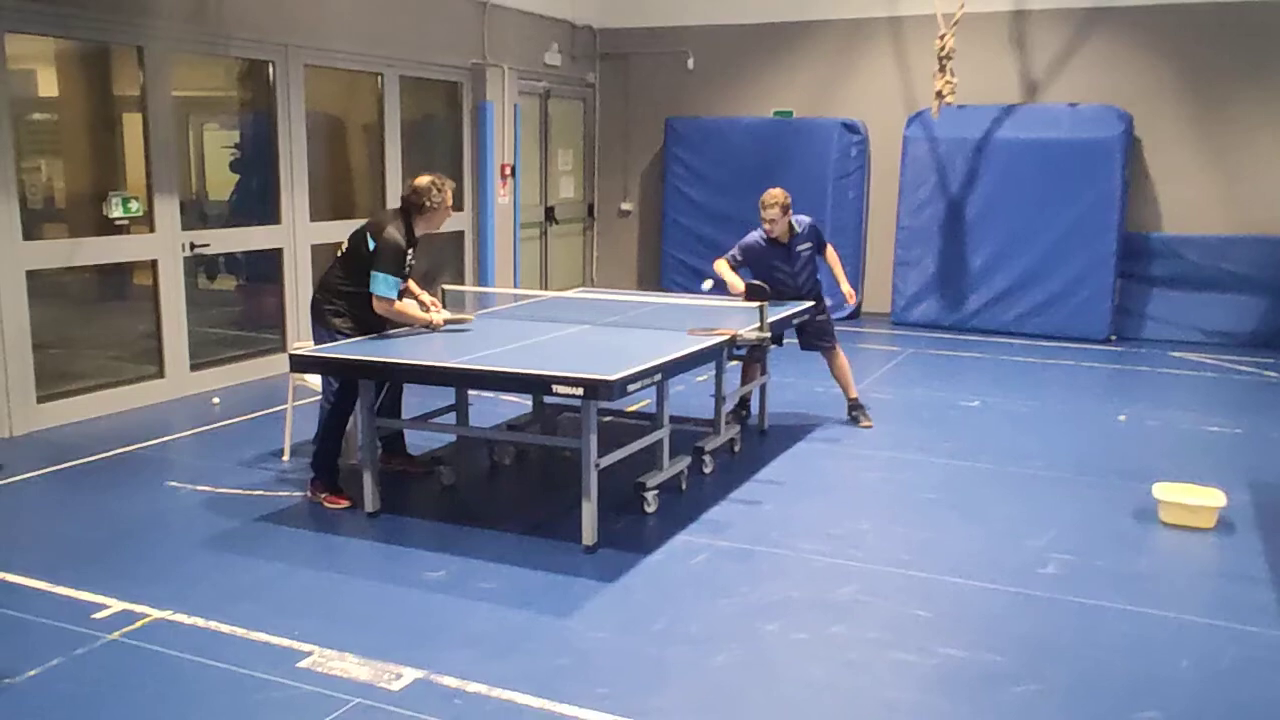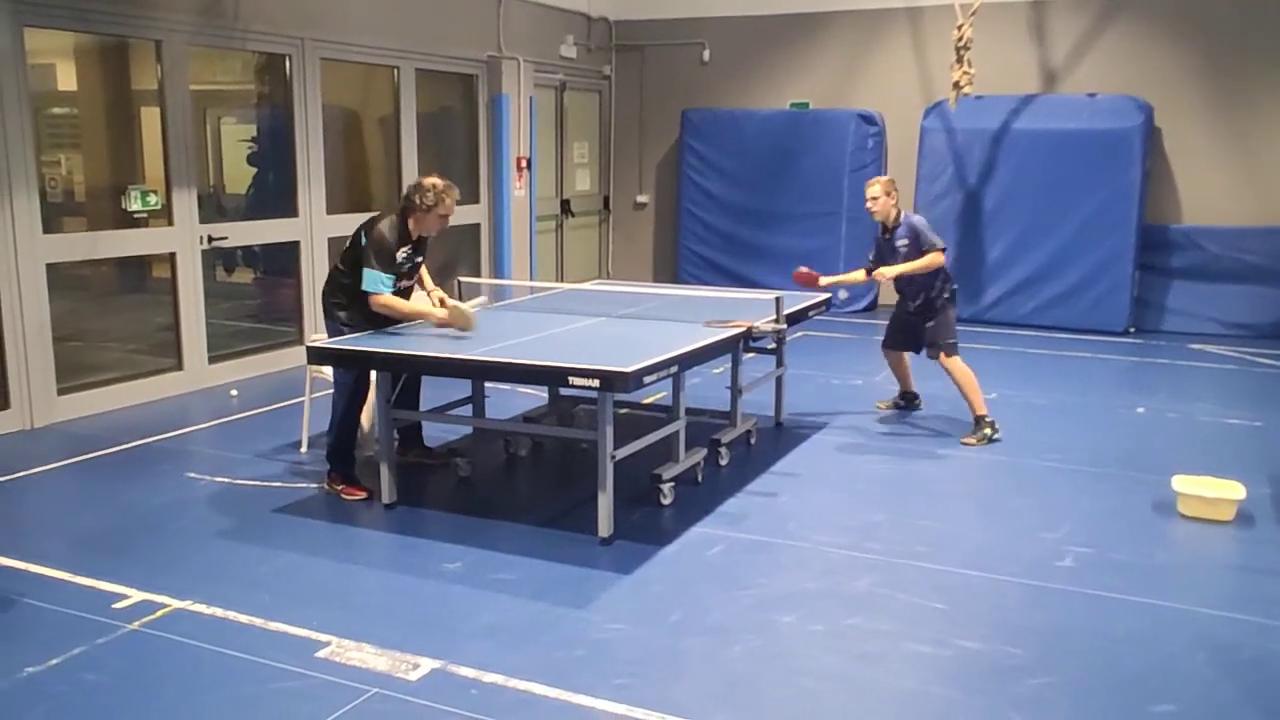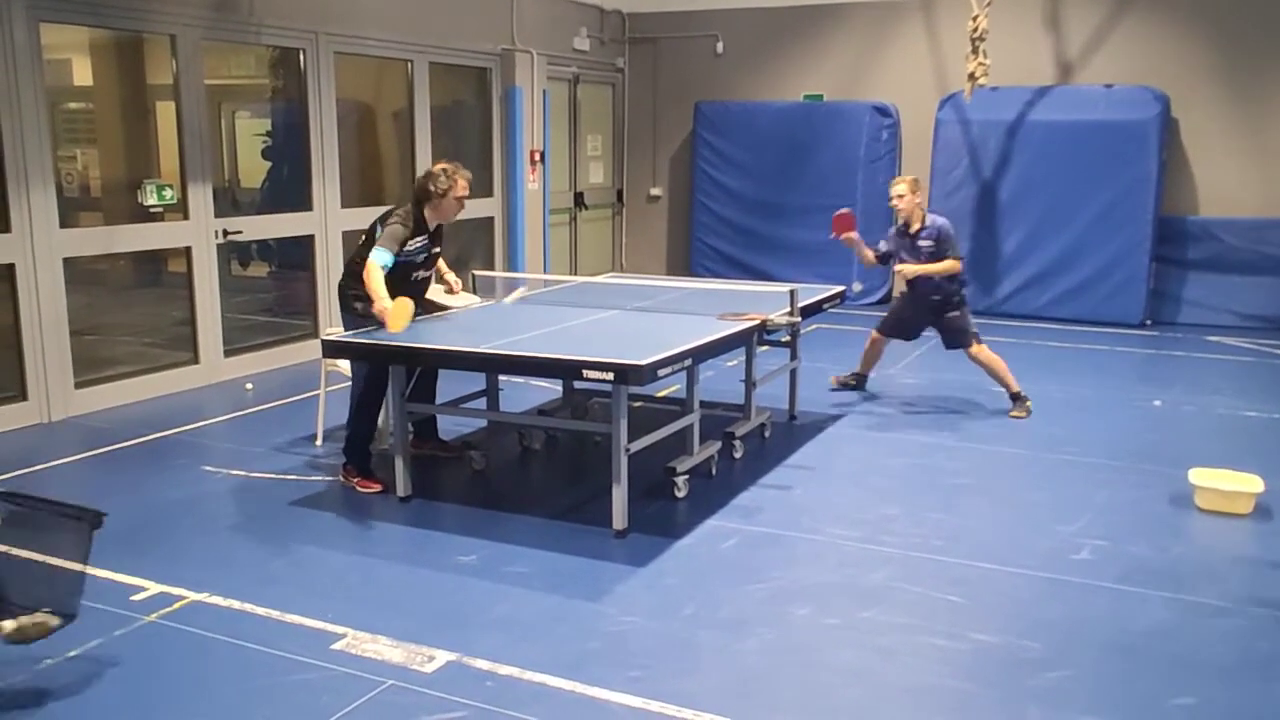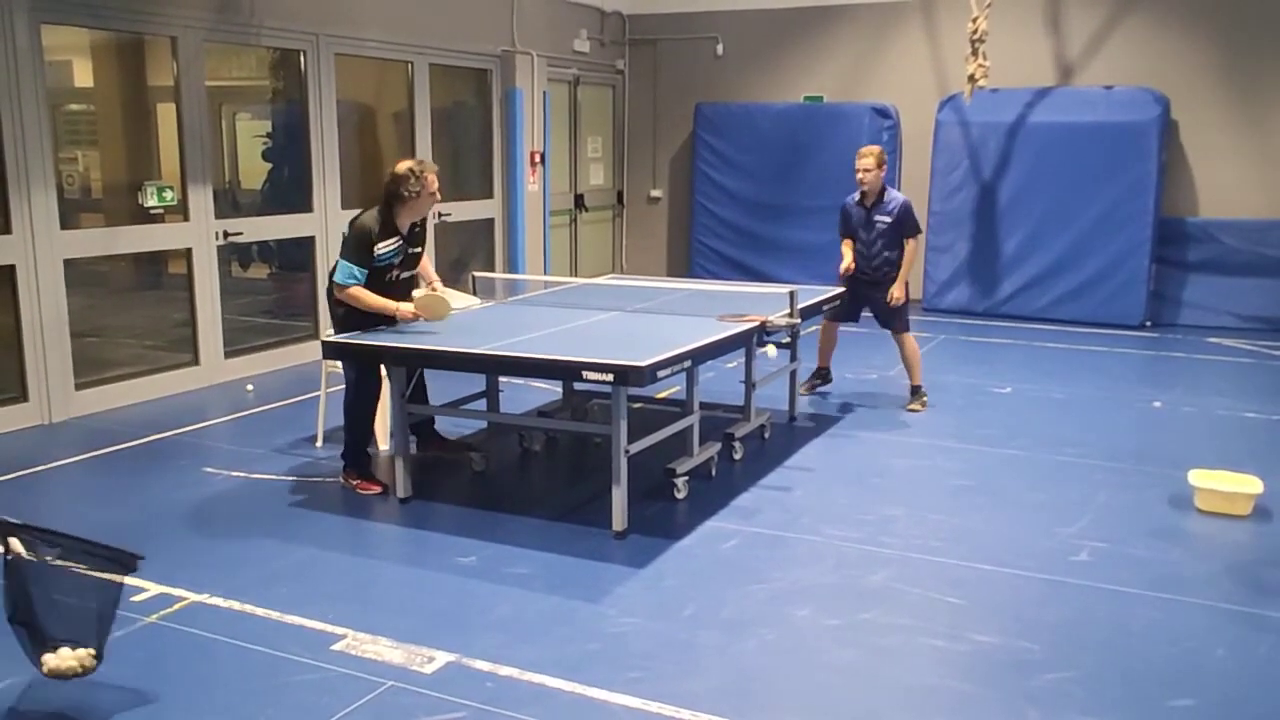
dt=1s
person 1, frame 1
left shoulder: (403, 226)
right shoulder: (392, 238)
right elbow: (384, 304)
left wrist: (418, 294)
right wrist: (427, 320)
left hip: (365, 317)
right hip: (338, 317)
left knee: (389, 379)
right knee: (342, 394)
left ankle: (393, 451)
right ankle: (323, 481)
person 1, frame 2
left shoulder: (422, 231)
right shoulder: (383, 235)
right elbow: (379, 301)
left wrist: (431, 290)
right wrist: (427, 314)
left hip: (388, 310)
right hip: (349, 310)
left knee: (407, 371)
right knee: (353, 386)
left ankle: (410, 443)
right ankle: (339, 472)
person 1, frame 3
left shoulder: (434, 222)
right shoulder: (400, 225)
right elbow: (372, 268)
left wrist: (445, 273)
right wrist: (382, 301)
right hip: (367, 303)
left knee: (425, 365)
right knee: (372, 379)
left ankle: (425, 436)
right ankle: (354, 465)
person 1, frame 4
left shoulder: (418, 222)
right shoulder: (367, 228)
right elbow: (343, 288)
left wrist: (433, 280)
right wrist: (393, 308)
left hip: (397, 310)
right hip: (357, 314)
left knee: (413, 371)
right knee: (365, 384)
left ankle: (426, 436)
right ankle: (355, 467)
person 2, frame 1
left shoulder: (807, 226)
right shoulder: (754, 243)
left elbow: (826, 249)
right elbow: (721, 263)
left wrist: (843, 282)
right wrist: (730, 277)
left hip: (809, 300)
left knee: (832, 350)
right knee: (754, 351)
left ankle: (854, 405)
right ankle: (743, 405)
person 2, frame 2
left shoulder: (914, 225)
right shoulder: (882, 238)
left elbow: (938, 258)
right elbow: (868, 273)
left wrist: (897, 270)
right wrist: (831, 280)
left hip: (936, 301)
right hip: (909, 303)
left knee: (947, 358)
right knee: (891, 349)
left ankle: (984, 422)
right ankle: (909, 397)
person 2, frame 3
left shoulder: (940, 226)
right shoulder: (897, 233)
left elbow: (956, 265)
right elbow: (873, 260)
left wrist: (918, 269)
right wrist: (856, 243)
left hip: (948, 301)
right hip: (915, 299)
left knee: (976, 350)
right knee: (877, 337)
left ankle: (1018, 397)
right ankle: (860, 378)
person 2, frame 4
left shoulder: (899, 204)
right shoulder: (850, 205)
left elbow: (912, 243)
left wrist: (900, 283)
right wrist: (848, 258)
left hip: (887, 281)
right hip: (856, 277)
left knee: (902, 334)
right knee: (829, 322)
left ankle: (917, 391)
right ankle: (822, 373)
